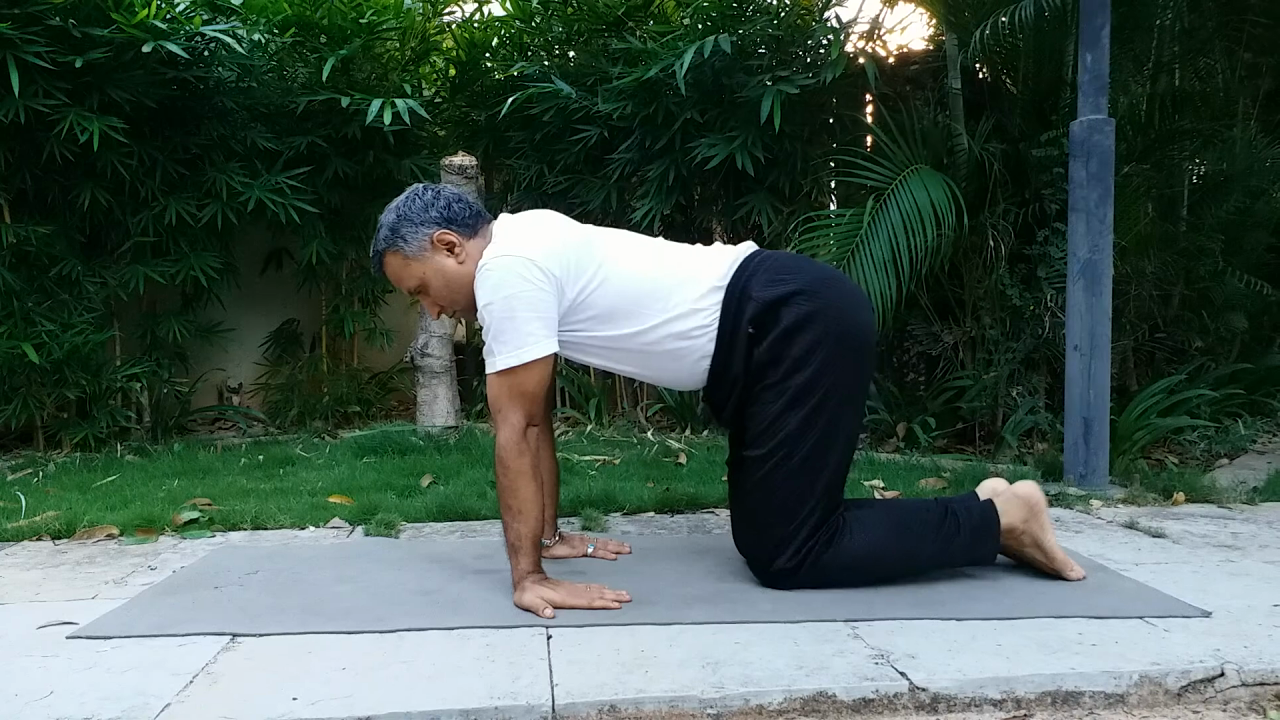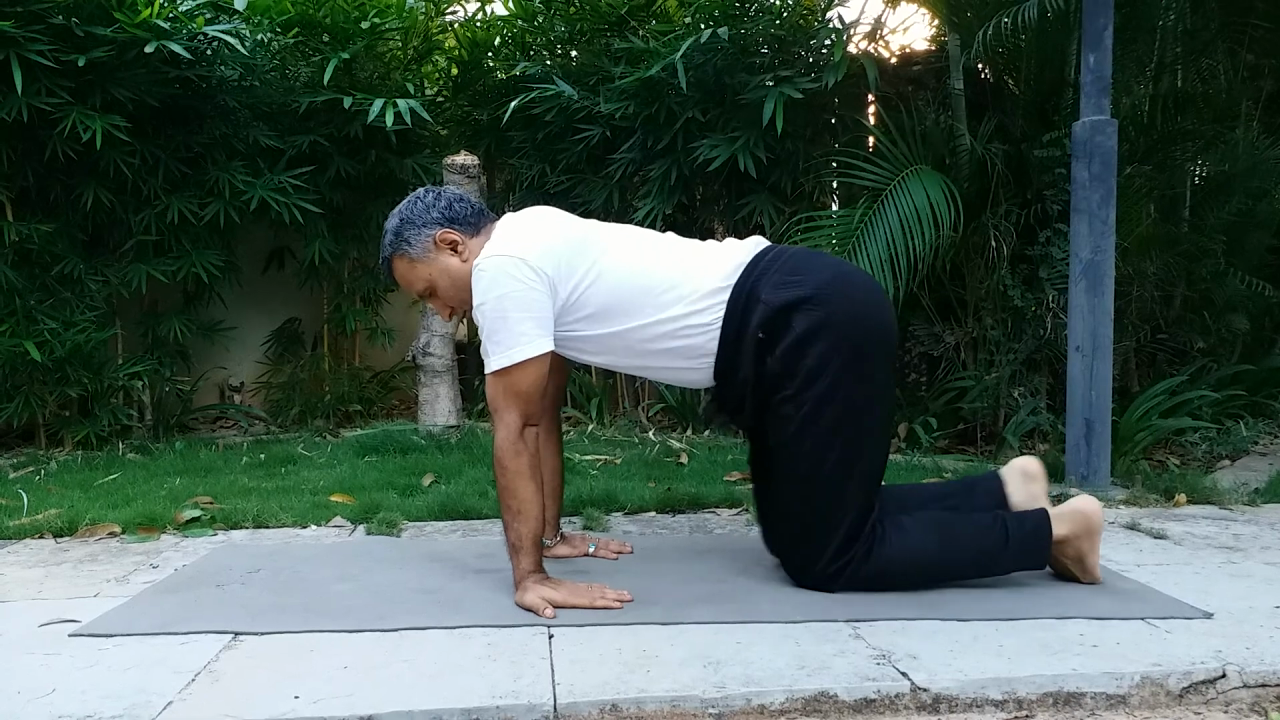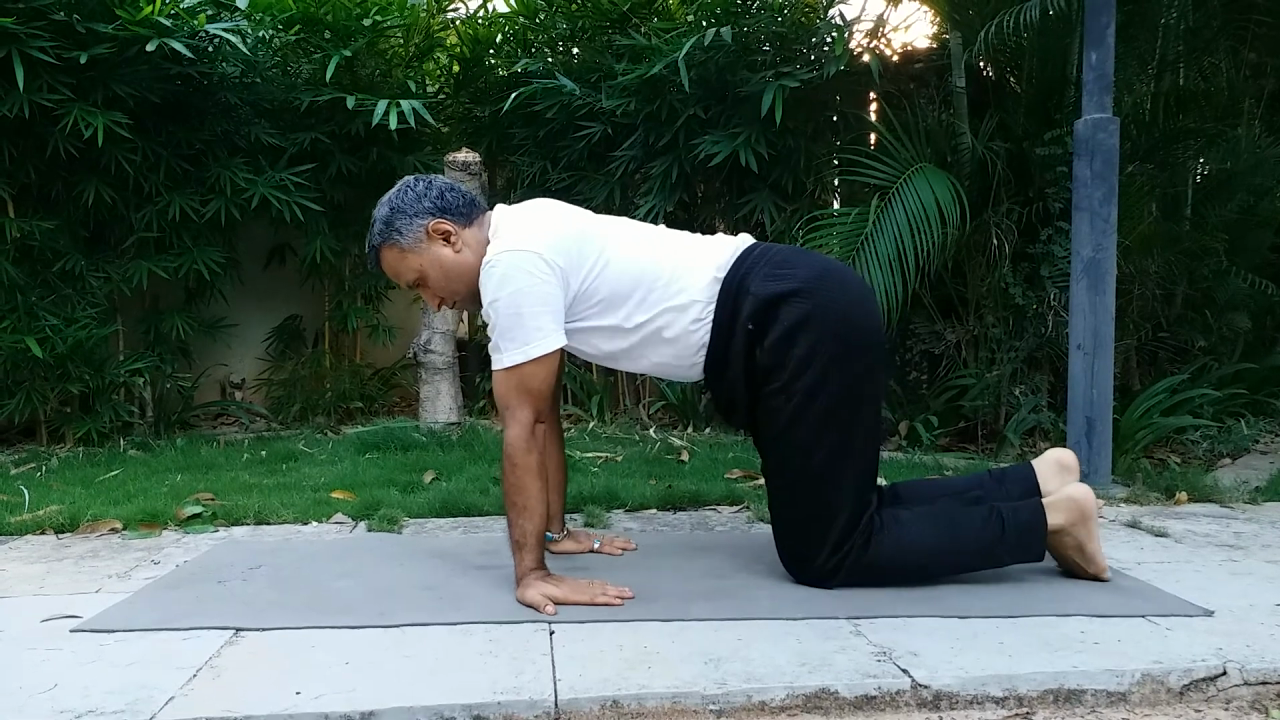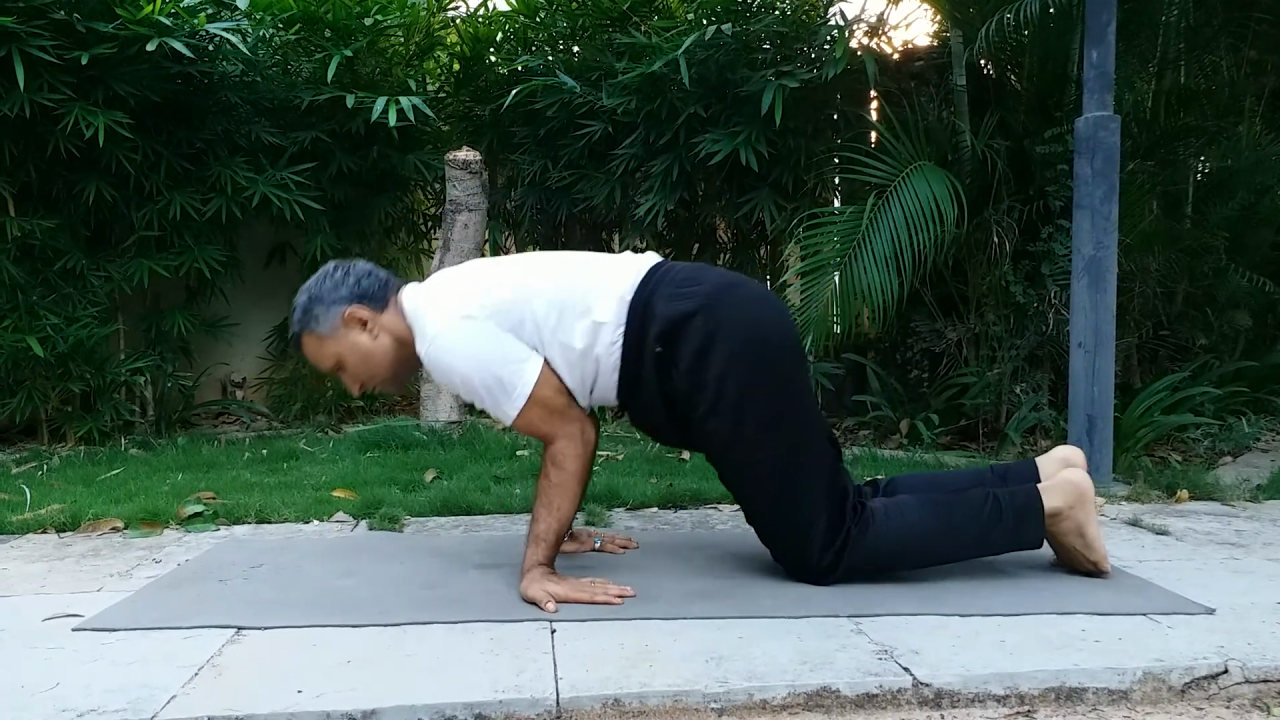
dt=0.7s
person 1, frame 1
left shoulder: (506, 271)
right shoulder: (519, 253)
left elbow: (516, 430)
right elbow: (534, 419)
left wrist: (528, 576)
right wrist: (546, 534)
left hip: (800, 325)
right hip: (785, 324)
left knee: (787, 555)
right knee: (765, 537)
left ankle: (1001, 516)
right ankle: (978, 510)
person 1, frame 2
left shoulder: (501, 268)
right shoulder: (528, 247)
left elbow: (515, 428)
right elbow: (543, 415)
left wrist: (529, 573)
right wrist: (550, 533)
left hip: (811, 325)
right hip: (809, 310)
left knee: (826, 558)
right knee: (799, 528)
left ankle: (1051, 530)
right ankle: (1002, 492)
person 1, frame 3
left shoulder: (510, 265)
right shoulder: (524, 240)
left elbow: (526, 426)
right elbow: (545, 413)
left wrist: (531, 570)
right wrist: (554, 528)
left hip: (801, 323)
right hip: (804, 311)
left knee: (826, 554)
right knee: (837, 516)
left ankle: (1047, 519)
right ankle: (1037, 481)
person 1, frame 4
left shoulder: (444, 332)
right shoulder: (451, 301)
left elbow: (569, 434)
right elbow: (565, 420)
left wrist: (537, 568)
right wrist: (555, 530)
left hip: (712, 342)
right hip: (720, 324)
left knee: (824, 546)
right knee: (830, 512)
left ankle: (1041, 502)
right ankle: (1039, 474)
